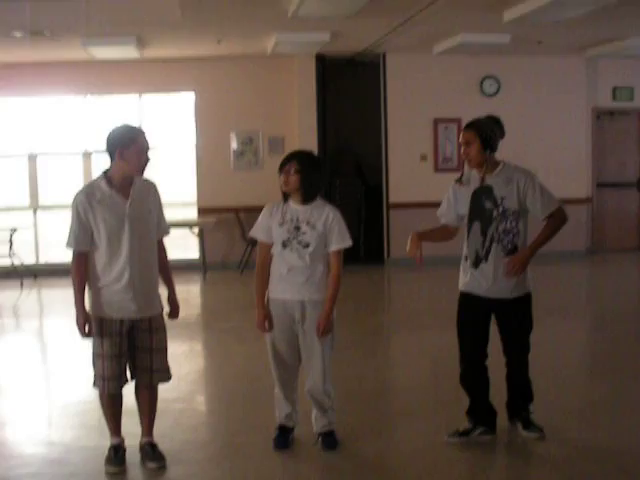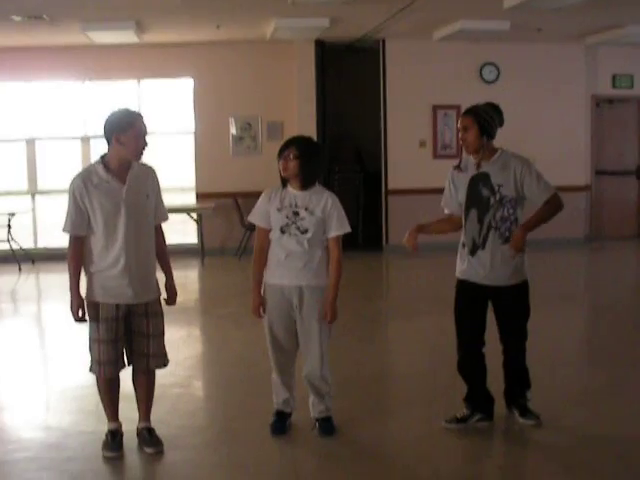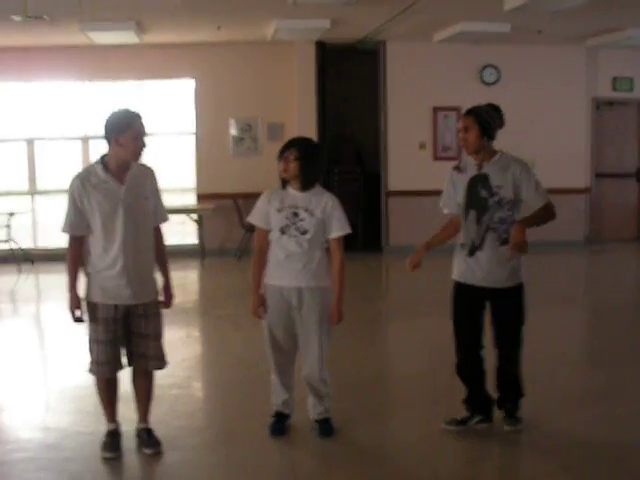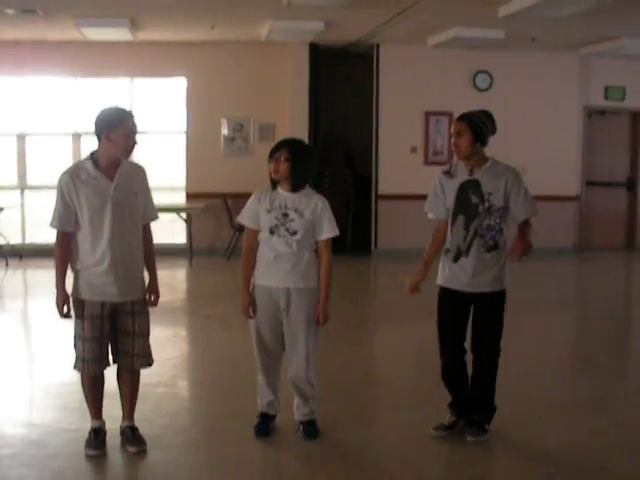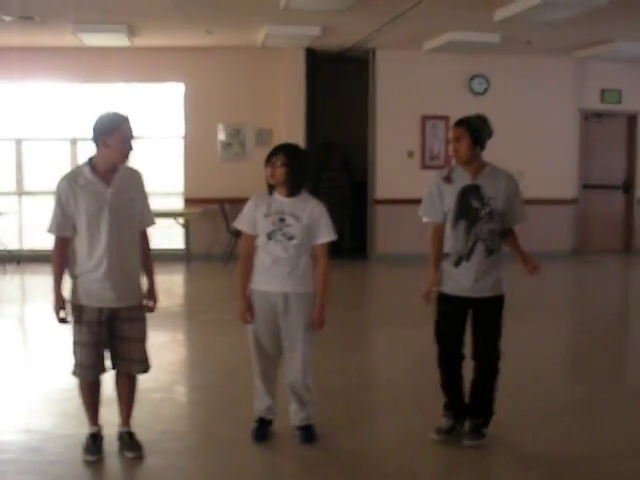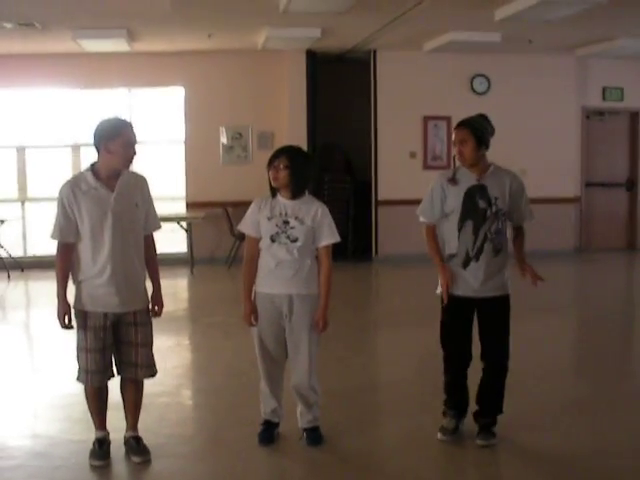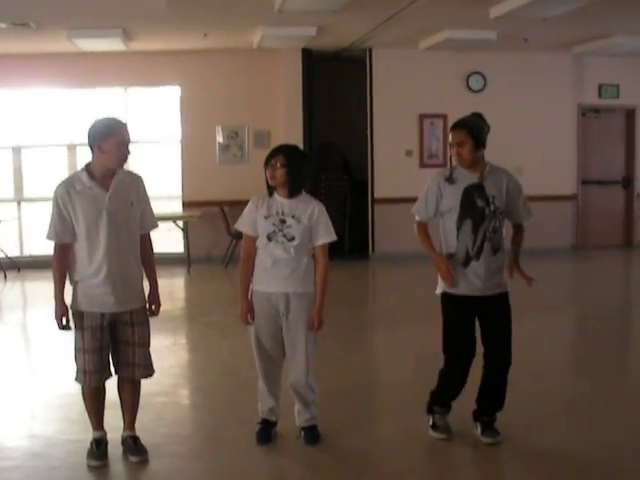
dt=0.2s
person 1, frame 1
left shoulder: (149, 192)
right shoulder: (87, 198)
right elbow: (80, 257)
left wrist: (171, 290)
right wrist: (81, 308)
left hip: (148, 304)
right hip: (109, 308)
left knee: (148, 376)
right knee: (109, 380)
left ankle: (147, 440)
right ankle: (116, 442)
person 1, frame 2
left shoulder: (147, 177)
right shoulder: (84, 183)
right elbow: (77, 241)
left wrist: (169, 277)
right wrist: (74, 292)
left hip: (145, 289)
right hip: (104, 292)
left knee: (146, 361)
right knee: (106, 365)
left ankle: (145, 425)
right ankle: (113, 428)
person 1, frame 3
left shoulder: (146, 177)
right shoulder: (83, 183)
left elbow: (155, 232)
right elbow: (76, 241)
left wrist: (166, 278)
right wrist: (72, 290)
left hip: (143, 290)
right hip: (103, 293)
left knee: (145, 362)
right knee: (105, 365)
left ankle: (144, 426)
right ankle: (112, 428)
person 1, frame 4
left shoulder: (137, 175)
right shoulder: (73, 179)
left elbow: (144, 230)
right elbow: (64, 237)
left wrist: (152, 277)
right wrist: (61, 287)
left hip: (131, 287)
right hip: (91, 289)
left knee: (131, 360)
right knee: (90, 362)
left ankle: (128, 424)
right ankle: (96, 426)
person 1, frame 5
left shoulder: (134, 181)
right shoulder: (71, 184)
left elbow: (141, 236)
right elbow: (62, 242)
left wrist: (150, 282)
right wrist: (58, 291)
left hip: (128, 293)
right hip: (88, 294)
left knee: (128, 365)
right knee: (88, 367)
left ankle: (125, 429)
right ankle: (94, 431)
person 1, frame 6
left shoulder: (138, 185)
right shoulder: (73, 190)
left elbow: (147, 241)
right elbow: (65, 248)
left wrist: (157, 287)
right wrist: (61, 297)
left hip: (134, 298)
right hip: (92, 300)
left knee: (134, 370)
right knee: (94, 374)
left ankle: (132, 434)
right ankle: (100, 436)
person 1, frame 7
left shoulder: (134, 184)
right shoulder: (68, 191)
left elbow: (144, 240)
right elbow: (61, 249)
left wrist: (154, 287)
right wrist: (59, 299)
left hip: (131, 298)
right hip: (89, 301)
left knee: (132, 370)
right knee: (91, 374)
left ankle: (130, 434)
right ankle: (98, 436)
person 2, frame 1
left shoulder: (520, 179)
right shoulder: (461, 185)
left elbow: (558, 216)
right elbow: (449, 229)
left wrist: (528, 251)
right wrist: (420, 235)
left hip: (512, 288)
right hip: (473, 288)
left knee: (517, 355)
right knee: (471, 359)
left ankle: (520, 412)
right ankle: (481, 419)
person 2, frame 2
left shoulder: (516, 166)
right shoulder: (459, 172)
left elbow: (554, 203)
right elbow: (456, 221)
left wrist: (524, 227)
right wrist: (420, 229)
left hip: (509, 275)
right hip: (470, 275)
left knee: (514, 343)
right knee: (468, 346)
left ankle: (518, 400)
right ankle: (479, 406)
person 2, frame 3
left shoulder: (515, 169)
right shoulder: (458, 173)
left elbow: (547, 211)
right elbow: (455, 223)
left wrist: (522, 223)
right wrist: (424, 249)
left hip: (506, 277)
right hip: (467, 276)
left knee: (508, 345)
right knee: (466, 348)
left ankle: (510, 405)
right ankle: (478, 407)
person 2, frame 4
left shoulder: (506, 177)
right shoulder: (446, 177)
left elbow: (524, 221)
right elbow: (441, 228)
left wrist: (522, 237)
right wrist: (423, 268)
left hip: (490, 283)
right hip: (451, 281)
left knee: (485, 353)
right knee: (449, 351)
left ankle: (480, 416)
right ankle: (460, 411)
person 2, frame 5
left shoulder: (504, 182)
right shoulder: (443, 182)
left elbow: (506, 229)
right elbow: (438, 231)
left wrist: (520, 254)
right wrist: (433, 273)
left hip: (489, 287)
right hip: (450, 286)
left knee: (486, 357)
right knee: (448, 354)
left ankle: (478, 419)
right ankle: (454, 413)
person 2, frame 6
left shoulder: (508, 181)
right shoulder: (446, 183)
left elbow: (518, 226)
right elbow: (430, 227)
left wrist: (521, 259)
right wrist: (441, 266)
left hip: (495, 288)
right hip: (457, 287)
left knee: (496, 357)
right knee: (456, 355)
left ankle: (486, 419)
right ankle: (453, 411)
person 2, frame 7
left shoulder: (505, 181)
right shoulder: (442, 182)
left elbow: (518, 224)
right elbow: (421, 223)
left wrist: (514, 259)
right wrist: (435, 256)
left hip: (494, 287)
right hip: (457, 286)
left knee: (500, 355)
right knee: (459, 355)
left ankle: (485, 416)
right ankle: (438, 407)
person 3, frame 1
left shoulder: (328, 215)
right shoulder: (272, 214)
left elbow: (335, 267)
right elbow: (263, 263)
left wrist: (328, 310)
right wrist: (260, 305)
left hip: (314, 303)
right hip: (280, 302)
left knee: (319, 371)
right knee: (283, 368)
left ankle: (325, 424)
right ankle: (285, 422)
person 3, frame 2
left shoulder: (327, 201)
right shoulder: (270, 199)
left elbow: (335, 253)
right elbow: (260, 248)
left wrist: (332, 298)
right wrist: (256, 291)
left hip: (313, 288)
right hip: (277, 287)
left knee: (316, 357)
right knee: (280, 354)
left ankle: (322, 410)
right ankle: (283, 408)
person 3, frame 3
left shoulder: (326, 202)
right shoulder: (270, 200)
left elbow: (336, 254)
right elbow: (260, 248)
left wrist: (337, 299)
right wrist: (256, 291)
left hip: (313, 289)
right hip: (276, 288)
left knee: (315, 357)
right knee: (280, 355)
left ankle: (321, 412)
right ankle: (282, 409)
person 3, frame 4
left shoulder: (316, 204)
right shoulder: (260, 200)
left elbow: (325, 256)
right elbow: (249, 248)
left wrist: (323, 301)
right wrist: (245, 291)
left hip: (301, 290)
right hip: (265, 288)
left knee: (301, 359)
right knee: (266, 355)
left ankle: (306, 414)
right ankle: (267, 410)
person 3, frame 5
left shoulder: (313, 209)
right shoulder: (257, 205)
left elbow: (321, 260)
right elbow: (247, 253)
left wrist: (320, 305)
right wrist: (243, 296)
left hip: (299, 295)
right hip: (262, 293)
left knee: (299, 363)
right knee: (264, 360)
left ankle: (303, 418)
right ankle: (264, 415)
person 3, frame 6
left shoulder: (316, 211)
right shoulder: (260, 208)
left elbow: (325, 262)
right elbow: (250, 257)
left wrist: (323, 306)
right wrist: (247, 299)
left hip: (303, 297)
right hip: (267, 296)
left knee: (304, 366)
right knee: (269, 363)
left ankle: (310, 420)
right ankle: (270, 418)
person 3, frame 7
left shoulder: (313, 209)
right shoulder: (257, 207)
left elbow: (321, 260)
right elbow: (247, 255)
left wrist: (318, 305)
right wrist: (243, 298)
left hip: (299, 295)
right hip: (263, 294)
left knee: (301, 364)
right knee: (266, 361)
left ankle: (307, 419)
right ankle: (268, 417)
